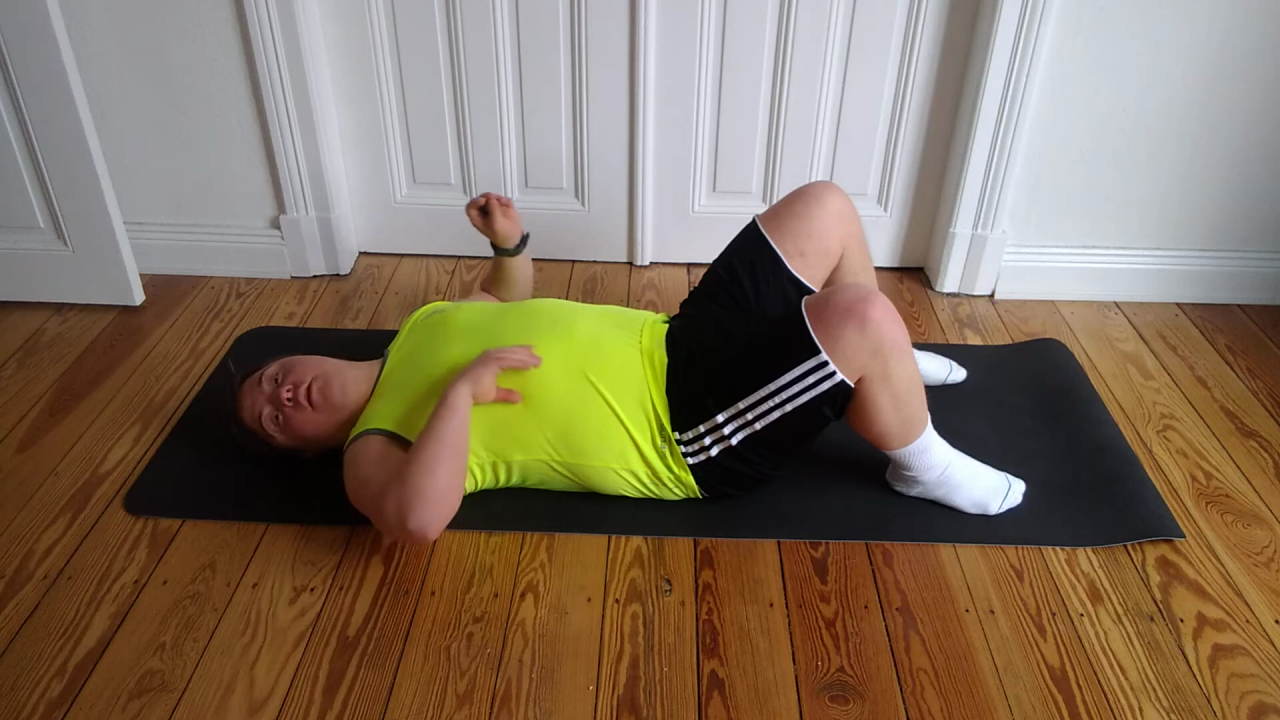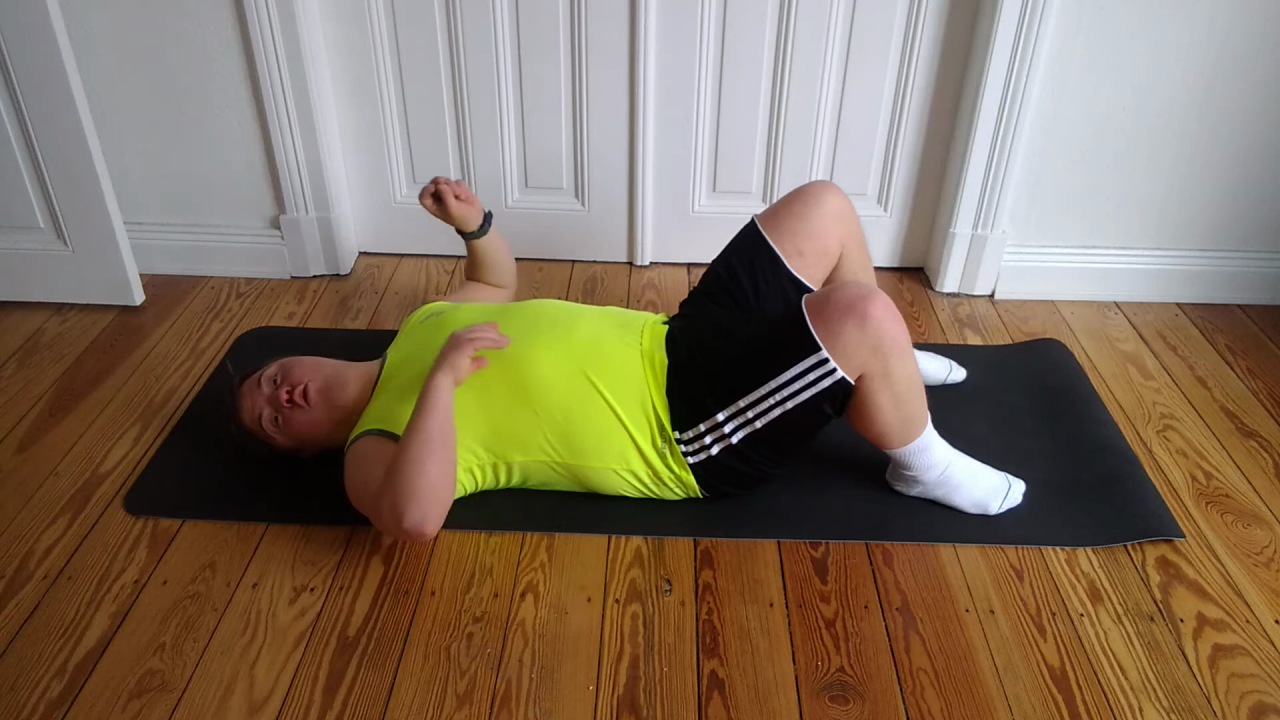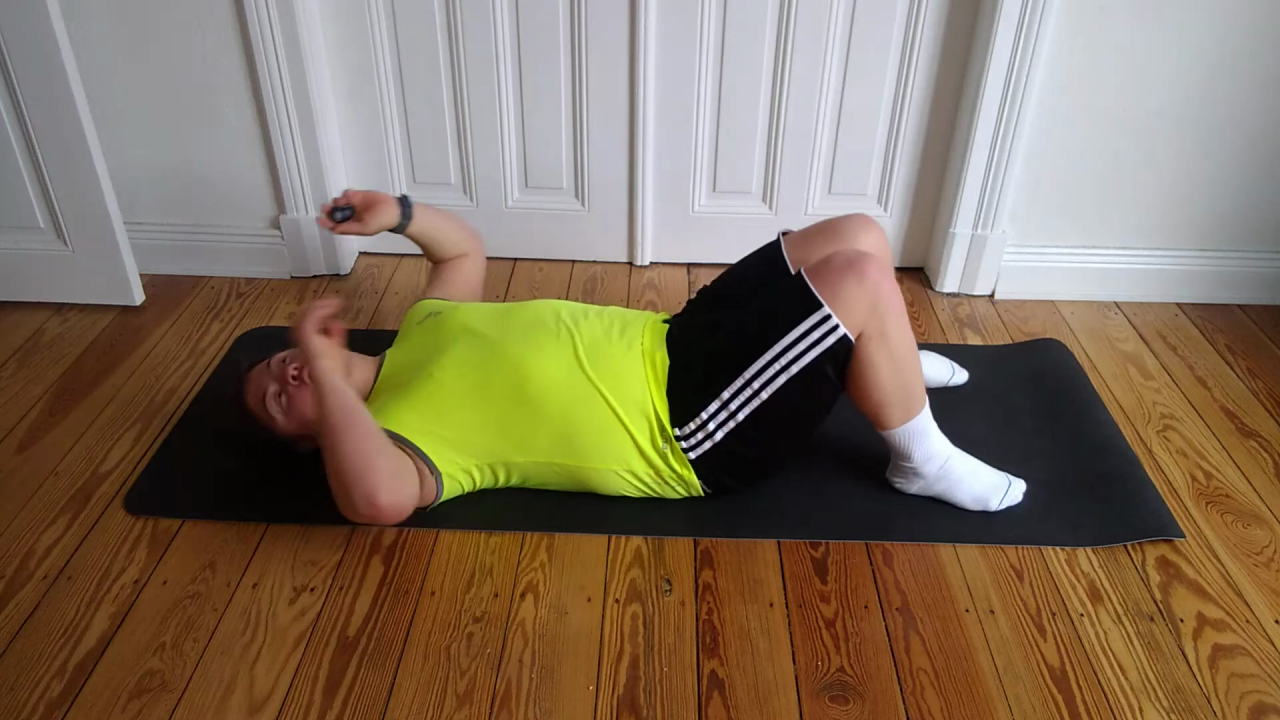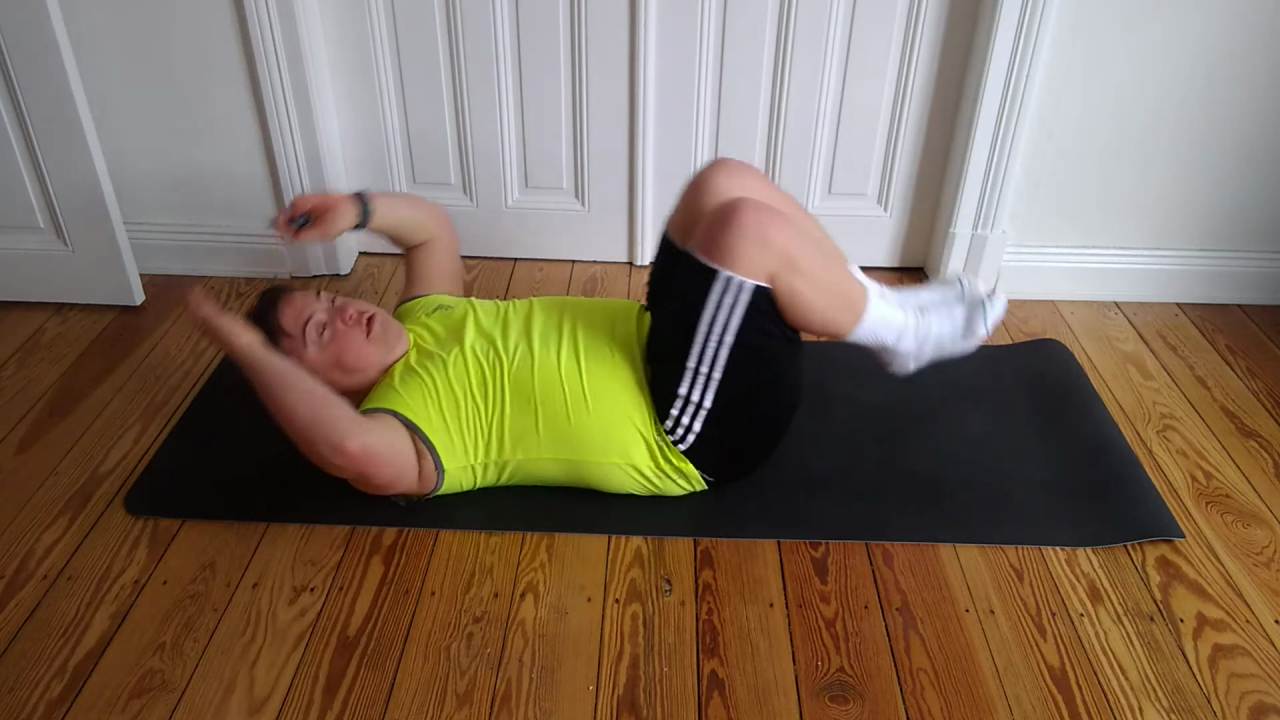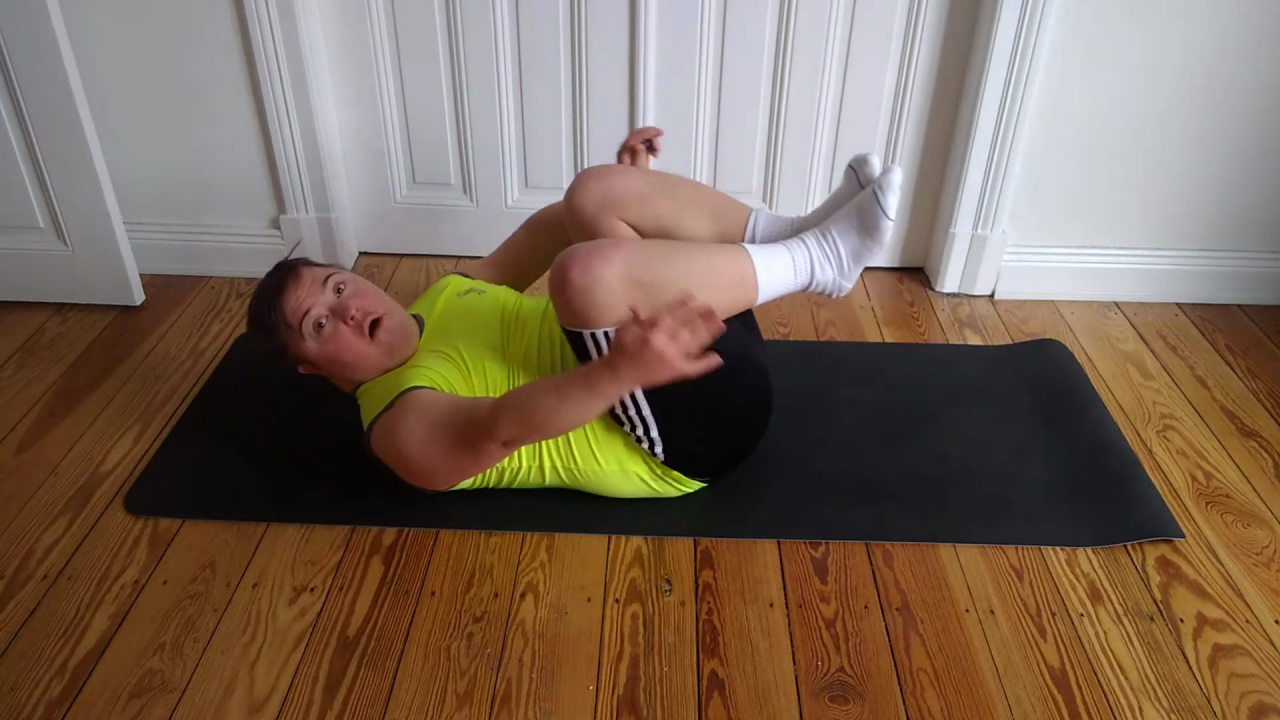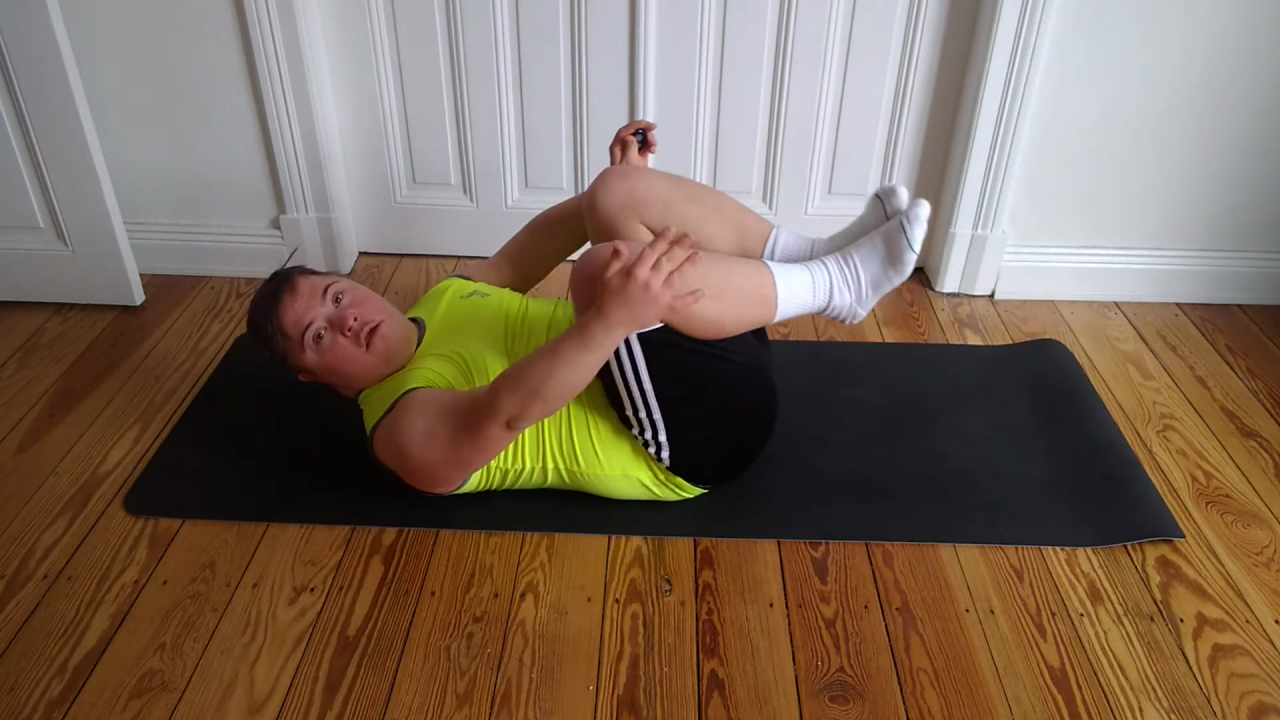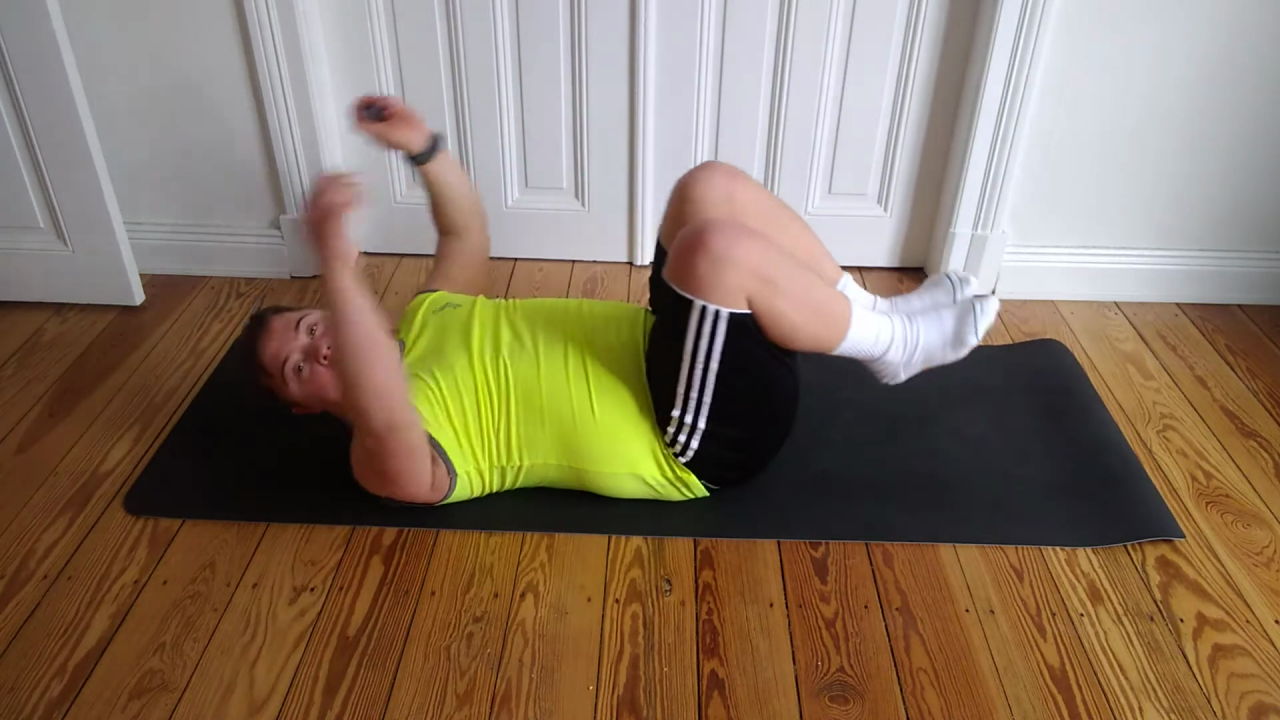
dt=0.5s
person 1, frame 1
left shoulder: (420, 331)
right shoulder: (371, 449)
left elbow: (504, 299)
right elbow: (417, 517)
left wrist: (509, 243)
right wrist: (463, 389)
left hip: (675, 342)
right hip: (693, 440)
left knee: (825, 207)
right knee: (861, 316)
left ankle: (881, 368)
right ankle: (923, 464)
person 1, frame 2
left shoulder: (421, 326)
right shoulder: (371, 450)
left elbow: (499, 282)
right elbow: (417, 517)
left wrist: (472, 222)
right wrist: (443, 380)
left hip: (675, 344)
right hip: (692, 439)
left knee: (822, 206)
right knee: (860, 313)
left ankle: (882, 368)
right ankle: (923, 466)
person 1, frame 3
left shoulder: (418, 330)
right shoulder: (379, 434)
left elbow: (465, 249)
right elbow: (377, 498)
left wrist: (397, 212)
right wrist: (327, 366)
left hip: (673, 345)
right hip: (693, 436)
left knee: (860, 236)
right knee: (858, 279)
left ankle: (888, 365)
right ankle: (923, 460)
person 1, frame 4
left shoulder: (422, 320)
right shoulder: (391, 422)
left elbow: (426, 230)
right elbow: (342, 447)
left wrist: (356, 209)
right wrist: (250, 350)
left hip: (656, 345)
right hip: (694, 432)
left knee: (727, 185)
right knee: (750, 230)
left ankle: (889, 315)
right ankle: (904, 330)
person 1, frame 5
left shoulder: (444, 300)
right shoulder: (399, 426)
left elbow: (543, 238)
right elbow: (508, 425)
left wrist: (627, 187)
right wrist: (628, 369)
left hip: (698, 341)
right hip: (692, 437)
left knee: (595, 194)
right knee: (592, 271)
left ankle: (795, 242)
right ankle: (814, 262)
person 1, frame 6
left shoulder: (442, 302)
right shoulder: (405, 433)
left elbow: (533, 249)
right elbow: (508, 410)
left wrist: (611, 189)
right wrist: (612, 315)
left hip: (715, 365)
right hip: (694, 445)
left knee: (623, 194)
right knee: (607, 276)
left ankle: (818, 260)
right ankle: (835, 286)
person 1, frame 7
left shoulder: (421, 327)
right shoulder: (386, 459)
left elbow: (465, 228)
right elbow: (382, 413)
left wrist: (423, 147)
right wrist: (336, 267)
left hip: (657, 352)
right hip: (697, 444)
left knee: (712, 187)
right knee: (720, 247)
left ankle: (876, 316)
right ankle: (894, 341)
